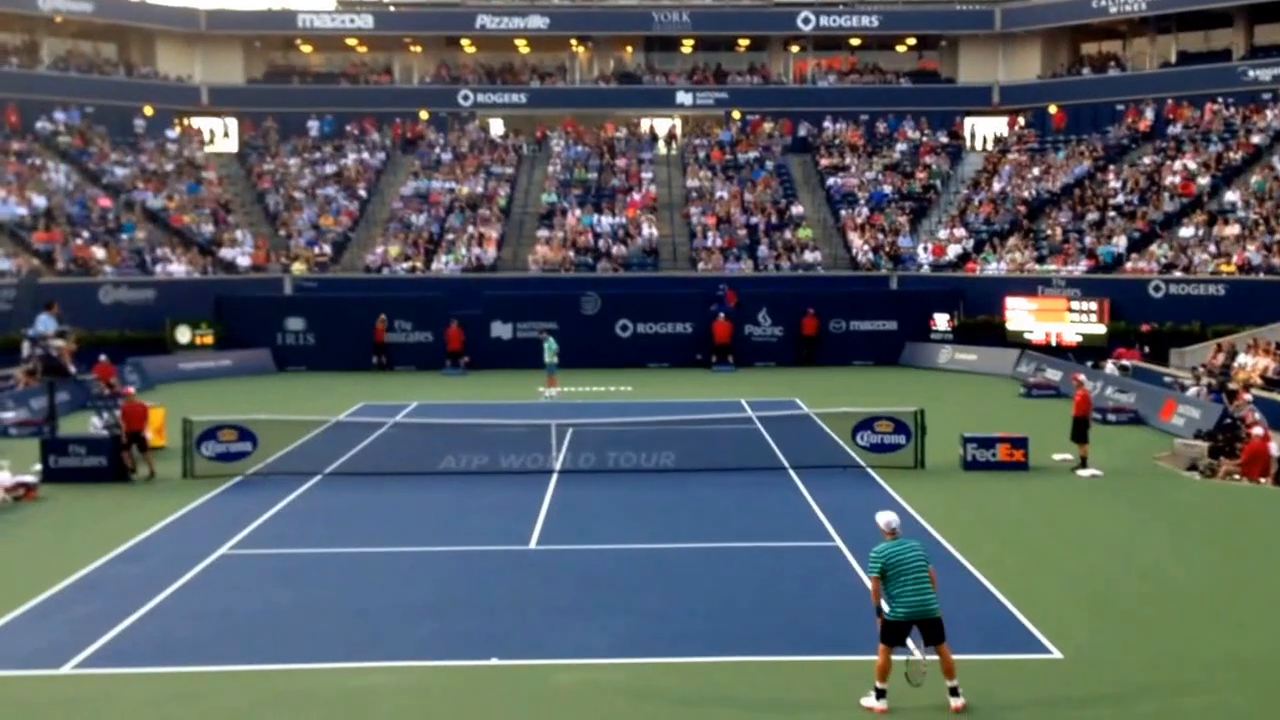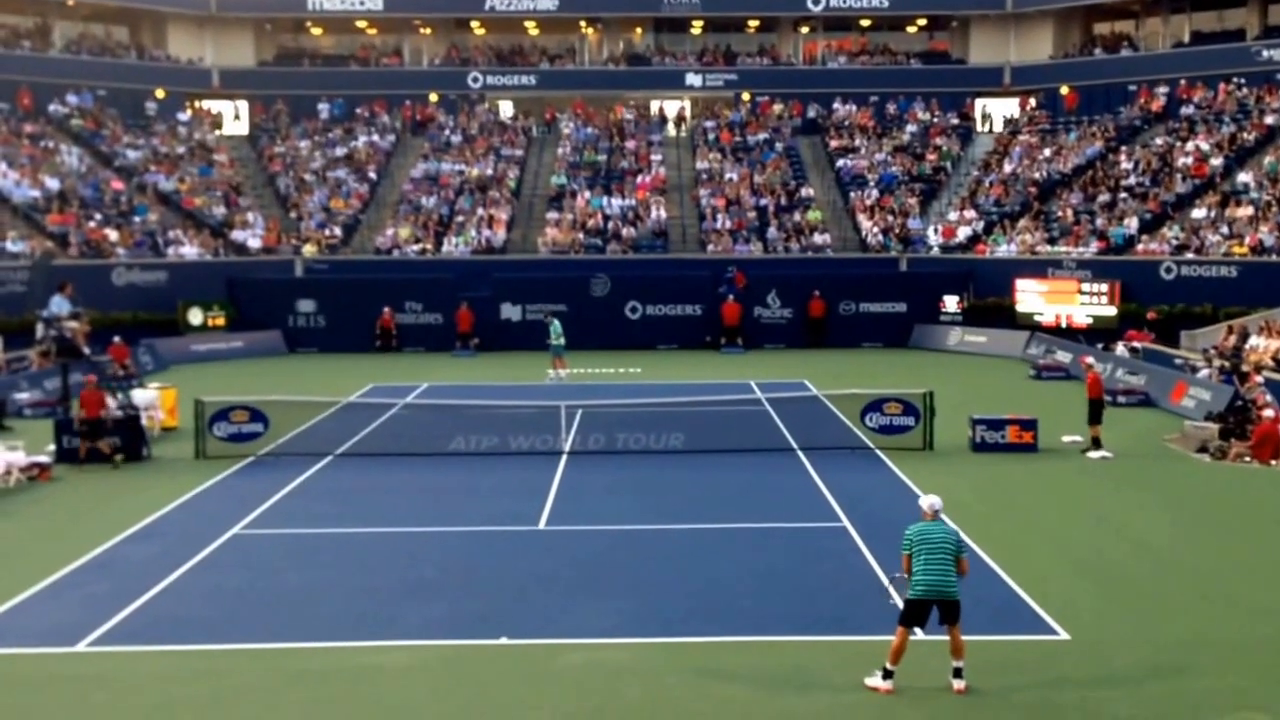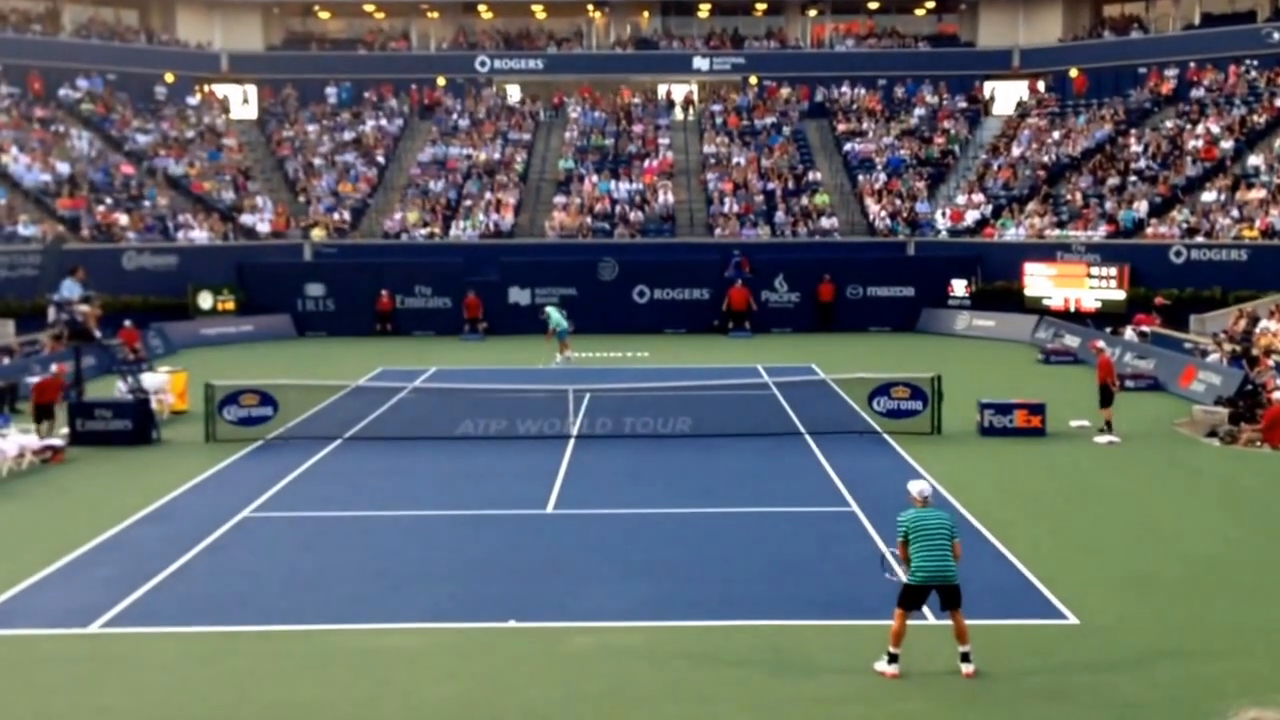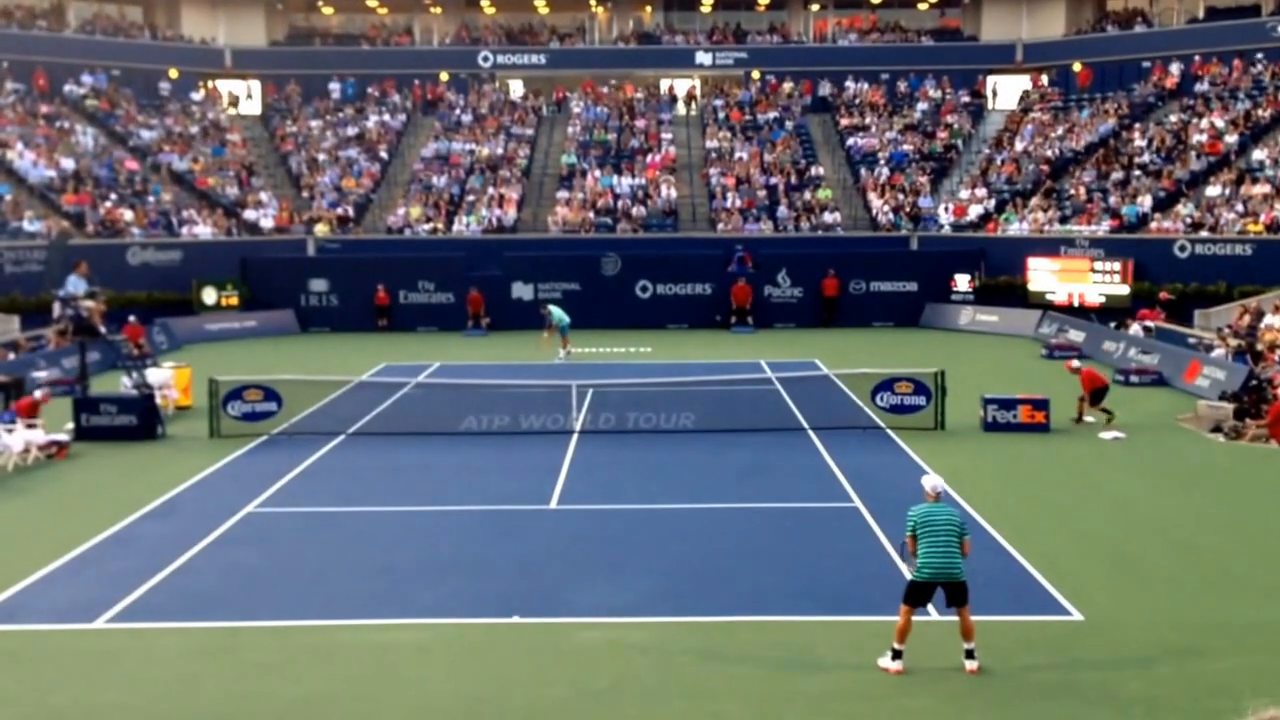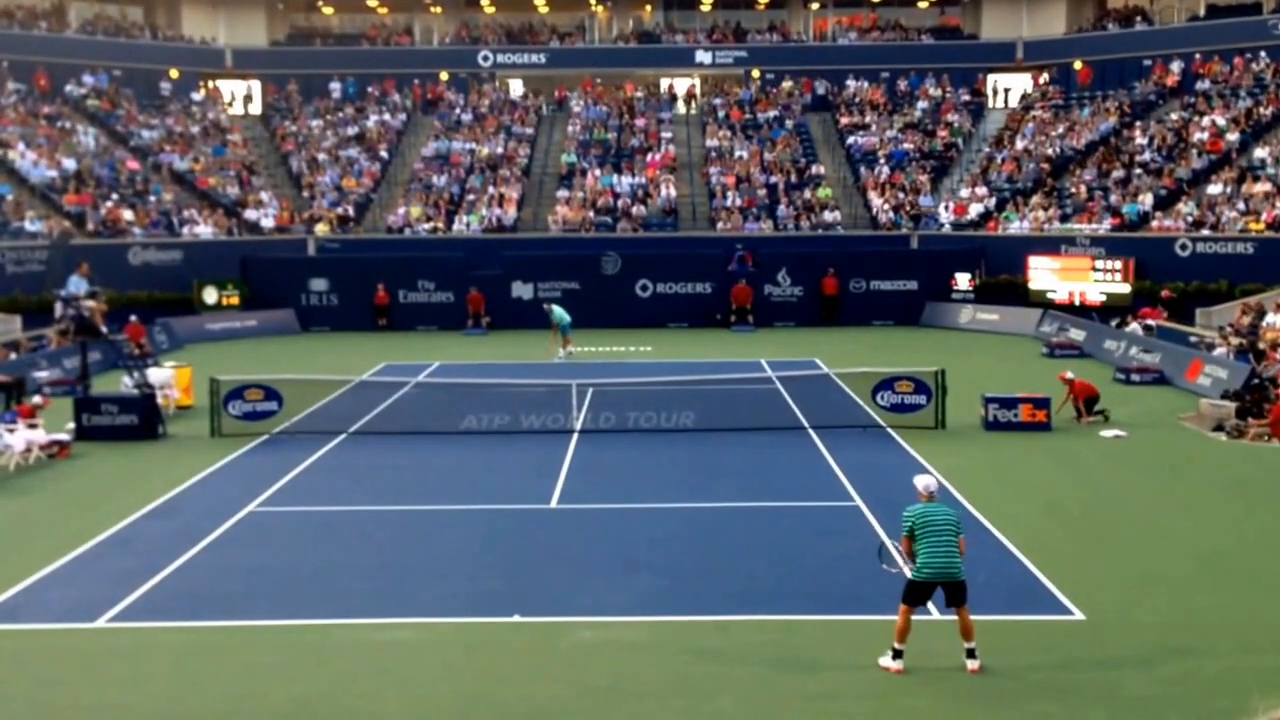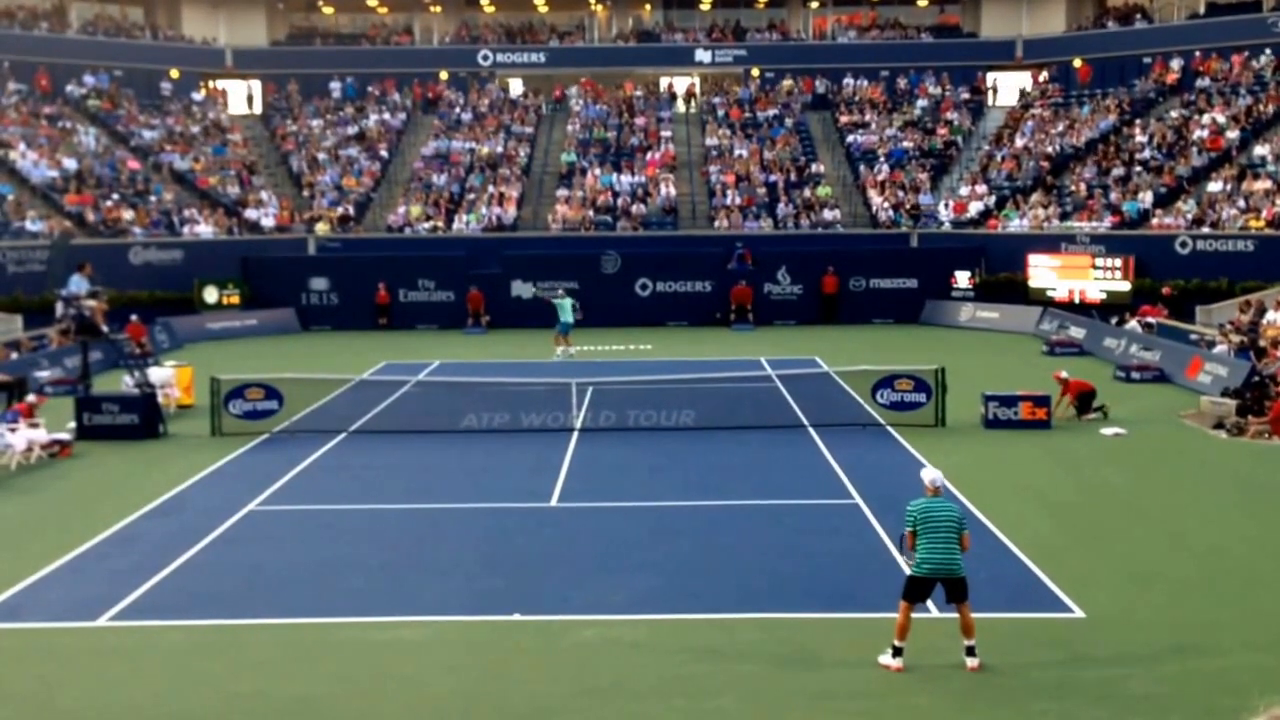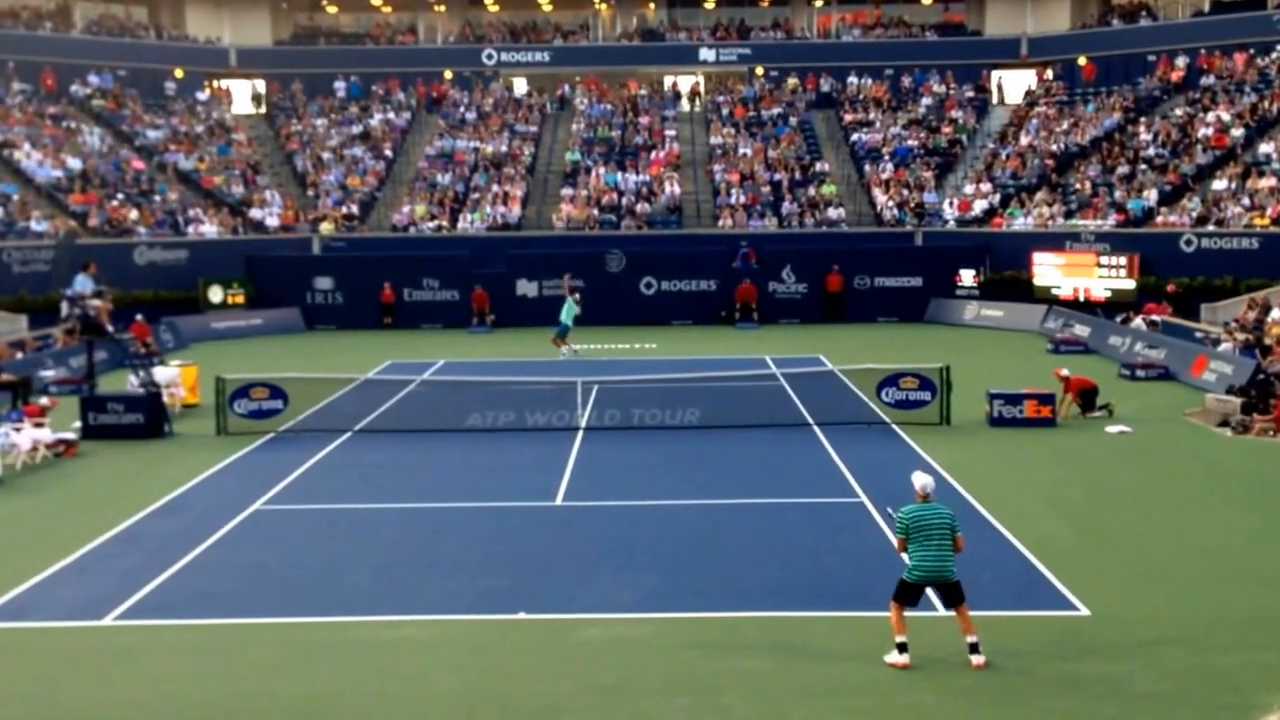
dt=0.7s
person 1, frame 1
left shoulder: (878, 553)
right shoulder: (916, 546)
left elbow: (876, 588)
right elbow: (931, 578)
left wrist: (879, 614)
left hip: (899, 612)
right hip: (929, 608)
left knee: (884, 650)
right knee: (943, 649)
left ankle: (879, 698)
right ankle: (955, 697)
person 1, frame 2
left shoulder: (912, 531)
right shoulder: (953, 533)
left elbow: (907, 567)
right elbow: (963, 568)
left hip: (920, 590)
right hip: (949, 590)
left knee: (902, 632)
right knee: (954, 630)
left ankle: (886, 678)
right ankle: (958, 679)
person 1, frame 3
left shoulder: (905, 517)
right shoulder: (945, 517)
left elbow: (903, 554)
right elbow: (957, 553)
left hip: (919, 575)
right hip: (947, 575)
left knee: (900, 614)
right knee: (957, 615)
left ankle: (892, 663)
right ankle: (966, 662)
person 1, frame 4
left shoulder: (915, 512)
right shoulder: (956, 514)
left elbow: (911, 549)
right elbow: (966, 550)
left hip: (925, 572)
right hip: (954, 572)
left knee: (906, 611)
right knee: (963, 611)
left ankle: (895, 659)
right ankle: (970, 659)
person 1, frame 5
left shoulder: (911, 512)
right shoulder: (951, 513)
left elbow: (907, 550)
right elbow: (961, 549)
left hip: (924, 572)
right hip: (953, 571)
left knee: (905, 611)
right knee: (962, 611)
left ankle: (896, 659)
right ankle: (972, 658)
person 1, frame 6
left shoulder: (914, 507)
right shoulder: (955, 509)
left elbow: (910, 544)
right elbow: (965, 545)
left hip: (924, 568)
right hip: (954, 568)
left knee: (905, 608)
right knee: (963, 608)
left ankle: (896, 657)
right ankle: (971, 656)
person 1, frame 7
left shoulder: (905, 514)
right shoulder: (947, 513)
left elbow: (901, 548)
right elbow: (959, 546)
left hip: (917, 573)
right hip: (946, 573)
left knee: (896, 607)
right knee: (961, 609)
left ankle: (901, 654)
right ankle: (976, 654)
